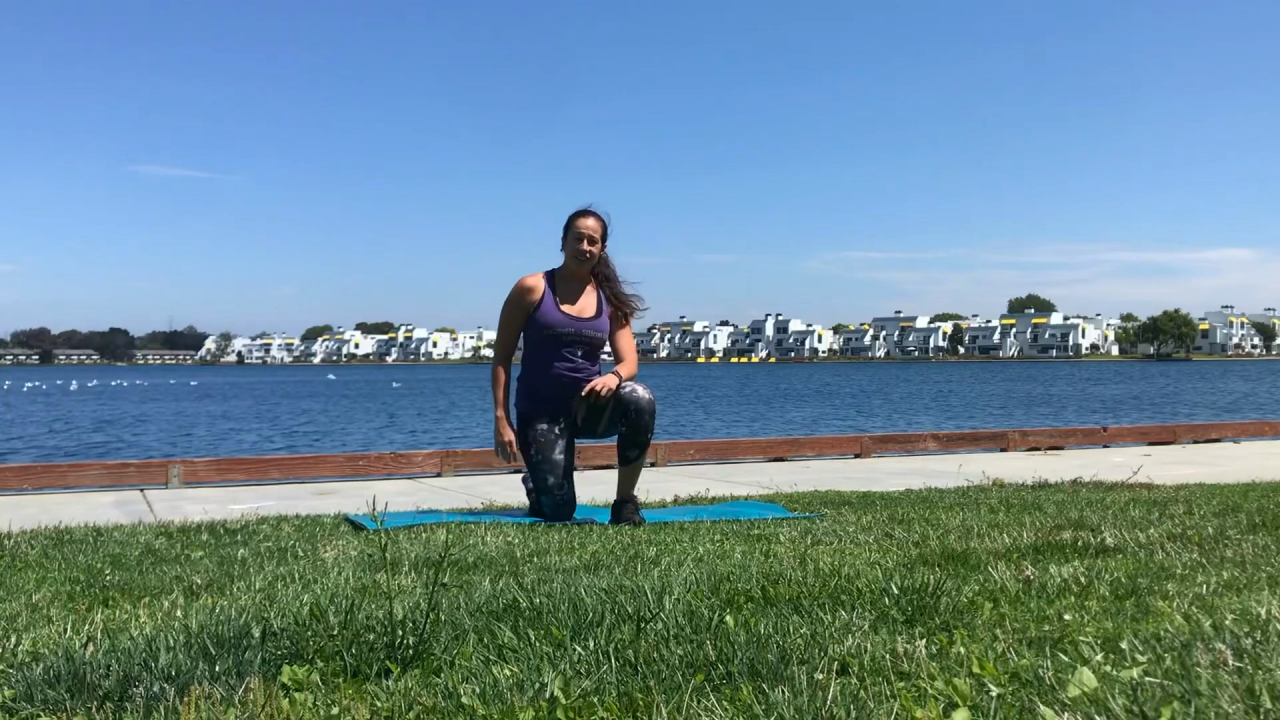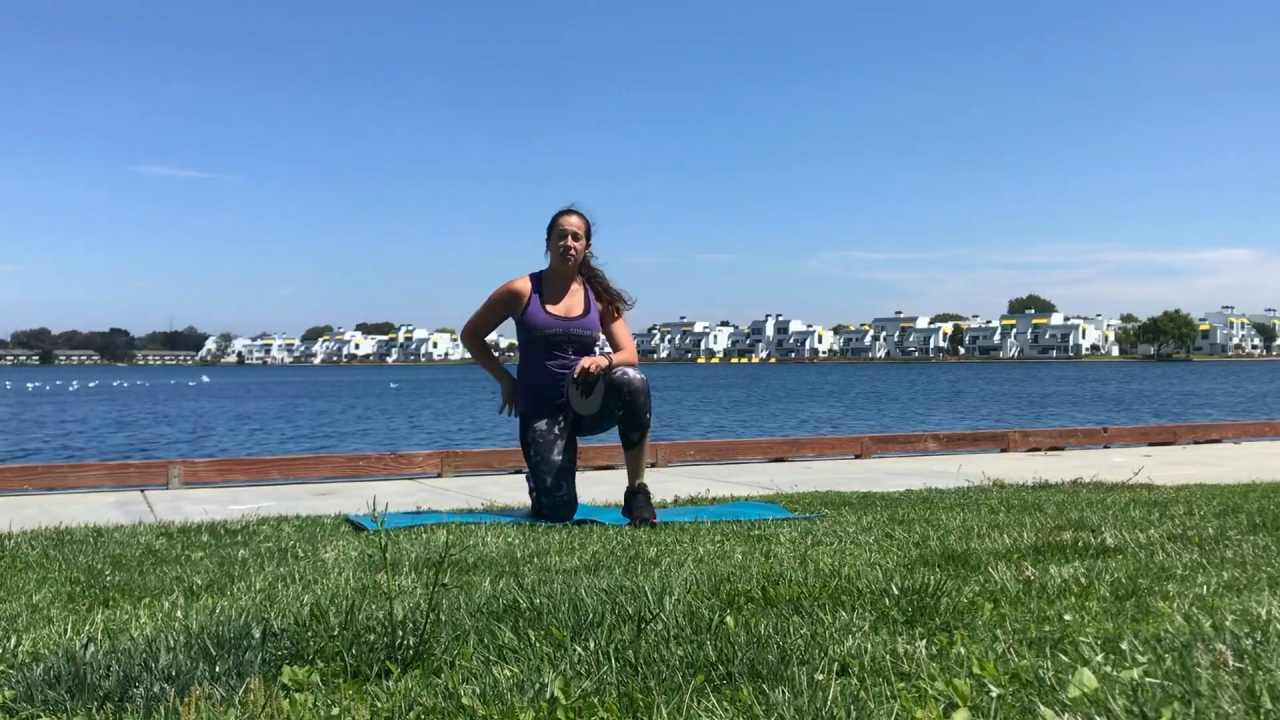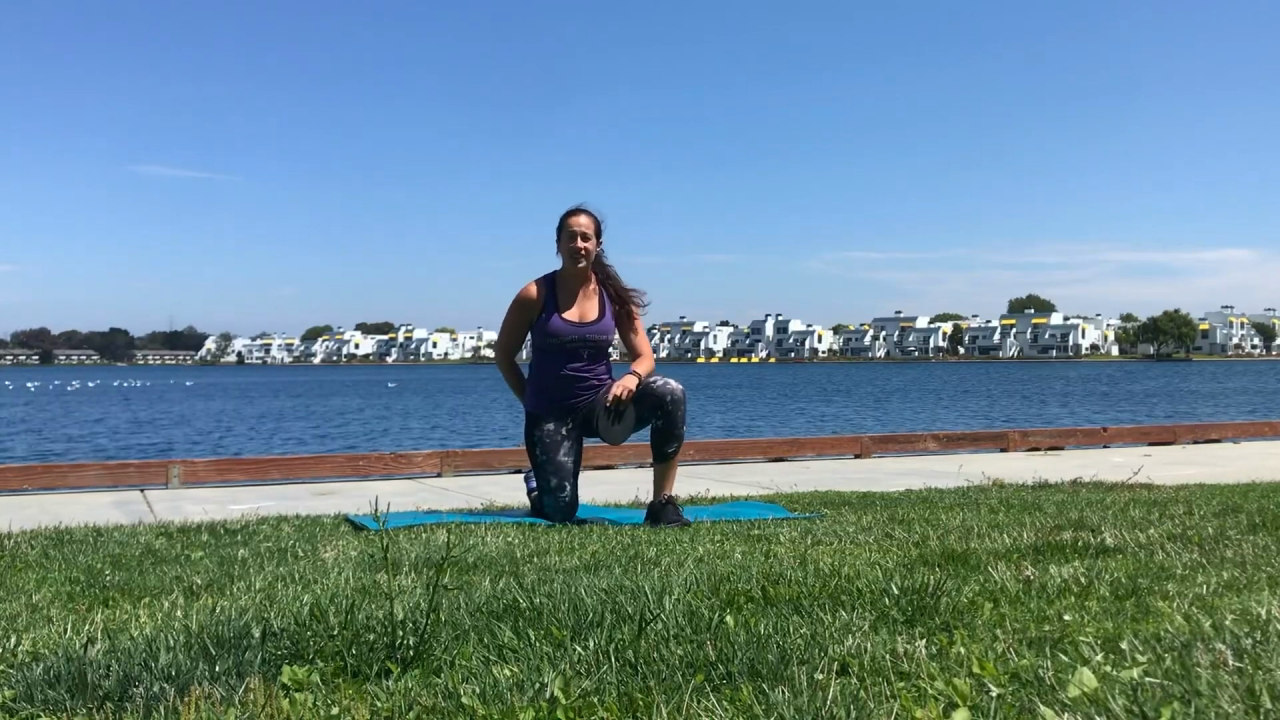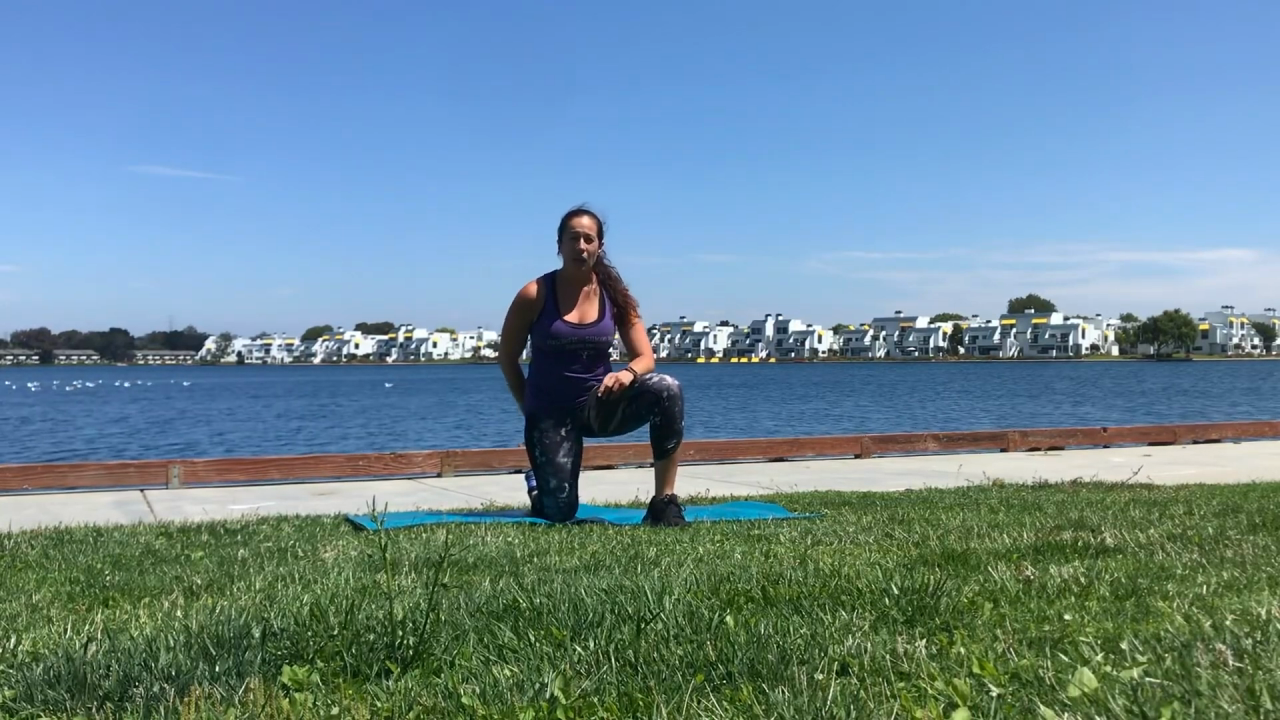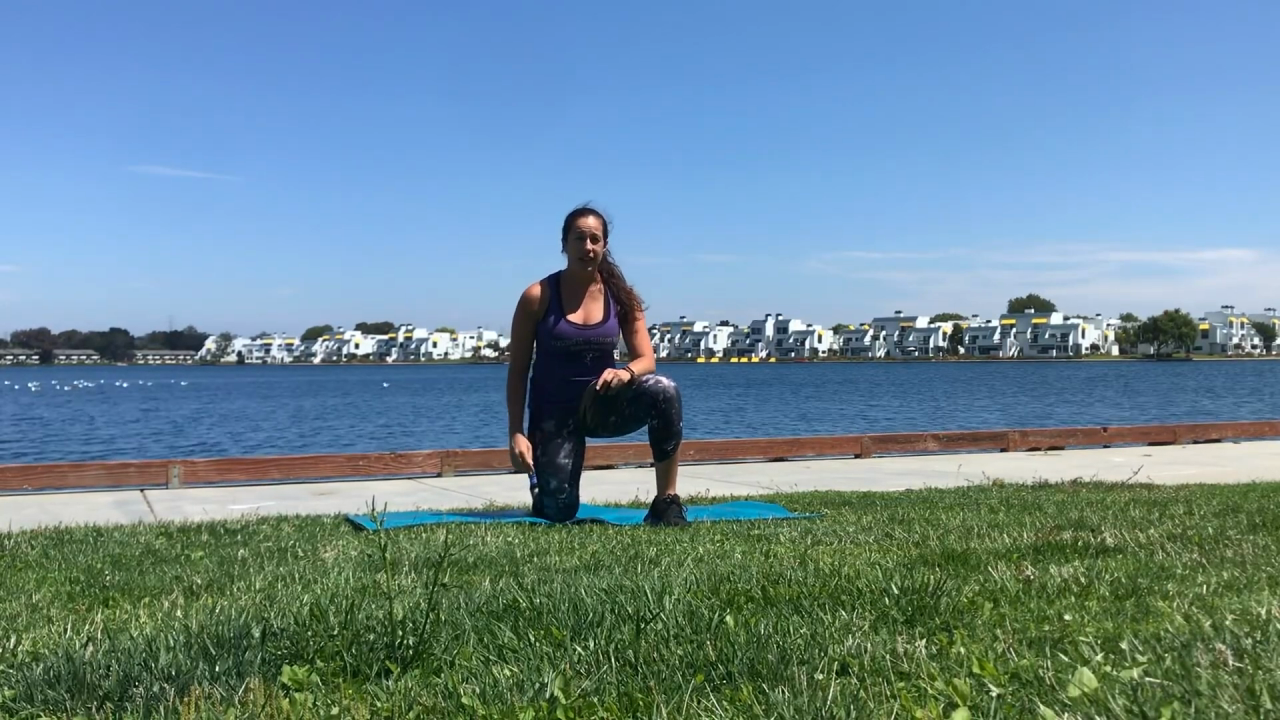
dt=1s
person 1, frame 1
left shoulder: (611, 300)
right shoulder: (531, 289)
left elbow: (629, 361)
right elbow: (502, 357)
left wrist: (614, 377)
right wrist: (502, 419)
left hip: (590, 404)
right hip: (541, 412)
left knee: (639, 399)
right knee: (558, 510)
left ankle: (625, 502)
right ankle: (537, 486)
person 1, frame 2
left shoulder: (600, 295)
right shoulder: (522, 291)
left elbow: (630, 356)
right elbow: (471, 334)
left wrist: (604, 361)
right wrist: (506, 379)
right hip: (542, 410)
left knee: (631, 381)
right knee: (559, 512)
left ankle: (636, 492)
right ankle: (541, 485)
person 1, frame 3
left shoulder: (615, 296)
right shoulder: (535, 295)
left elbow: (645, 357)
right elbow: (504, 355)
left wrist: (632, 377)
right wrist: (531, 403)
left hip: (600, 404)
right hip: (551, 413)
left knee: (669, 393)
right knee: (560, 512)
left ankle: (662, 504)
right ankle: (537, 486)
person 1, frame 4
left shoulder: (615, 295)
right shoulder: (534, 295)
left elbow: (645, 357)
right elbow: (508, 359)
left wrist: (628, 374)
right wrist: (531, 410)
left hip: (599, 404)
right hip: (551, 413)
left knee: (666, 389)
right knee: (560, 512)
left ankle: (665, 502)
right ankle: (537, 487)
person 1, frame 5
left shoulder: (621, 296)
right shoulder: (538, 297)
left elbow: (646, 359)
right elbow: (518, 370)
left wrist: (626, 373)
right wrist: (517, 433)
left hip: (604, 405)
right hip: (553, 414)
left knee: (663, 390)
right knee: (560, 511)
left ankle: (666, 502)
right ankle: (540, 485)
